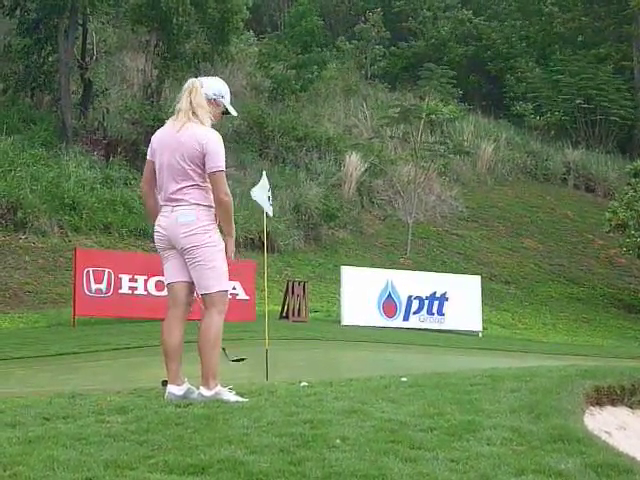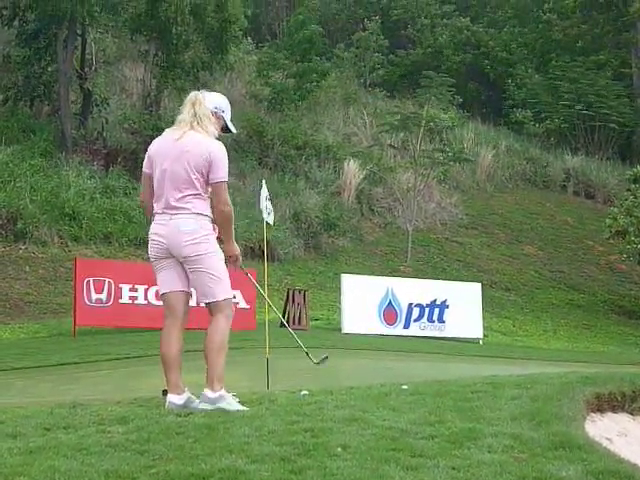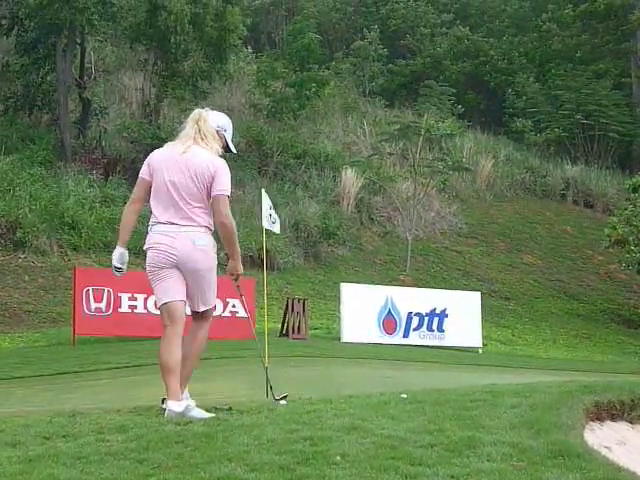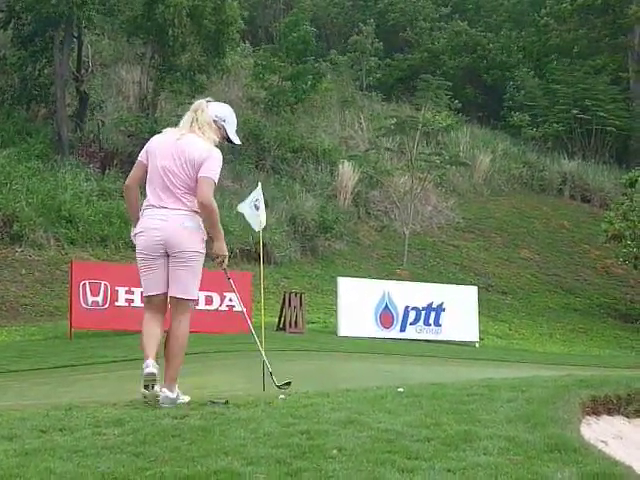
dt=0.5s
person 1, frame 1
left shoulder: (161, 134)
right shoulder: (208, 137)
left elbow: (147, 186)
right elbow: (222, 195)
left wrist: (159, 221)
right wrist: (229, 237)
left hip: (166, 224)
right hip: (197, 223)
left knee: (177, 305)
right knee: (216, 305)
left ankle: (175, 385)
right ankle: (210, 387)
person 1, frame 2
left shoulder: (158, 144)
right shoulder: (212, 147)
left elbow: (145, 198)
right elbow: (222, 206)
right wrist: (229, 242)
left hip: (160, 233)
right hip: (195, 231)
left knee: (174, 315)
right knee: (222, 311)
left ankle: (175, 394)
right ankle: (214, 391)
person 1, frame 3
left shoulder: (157, 156)
right shoulder: (216, 164)
left elbow: (134, 204)
right elbow: (223, 219)
left wrist: (122, 246)
right wrist: (235, 259)
left hip: (160, 243)
right hip: (197, 244)
left knee: (173, 324)
right knee: (201, 318)
left ankle: (175, 400)
right ankle: (180, 392)
person 1, frame 4
left shoulder: (157, 140)
right shoulder: (209, 152)
left elbow: (130, 186)
right elbow: (204, 199)
left wrist: (136, 223)
right wrist: (219, 239)
left hip: (150, 227)
right hip: (185, 229)
left knee: (153, 308)
right knee: (181, 312)
left ankle: (149, 363)
right ankle: (169, 388)
